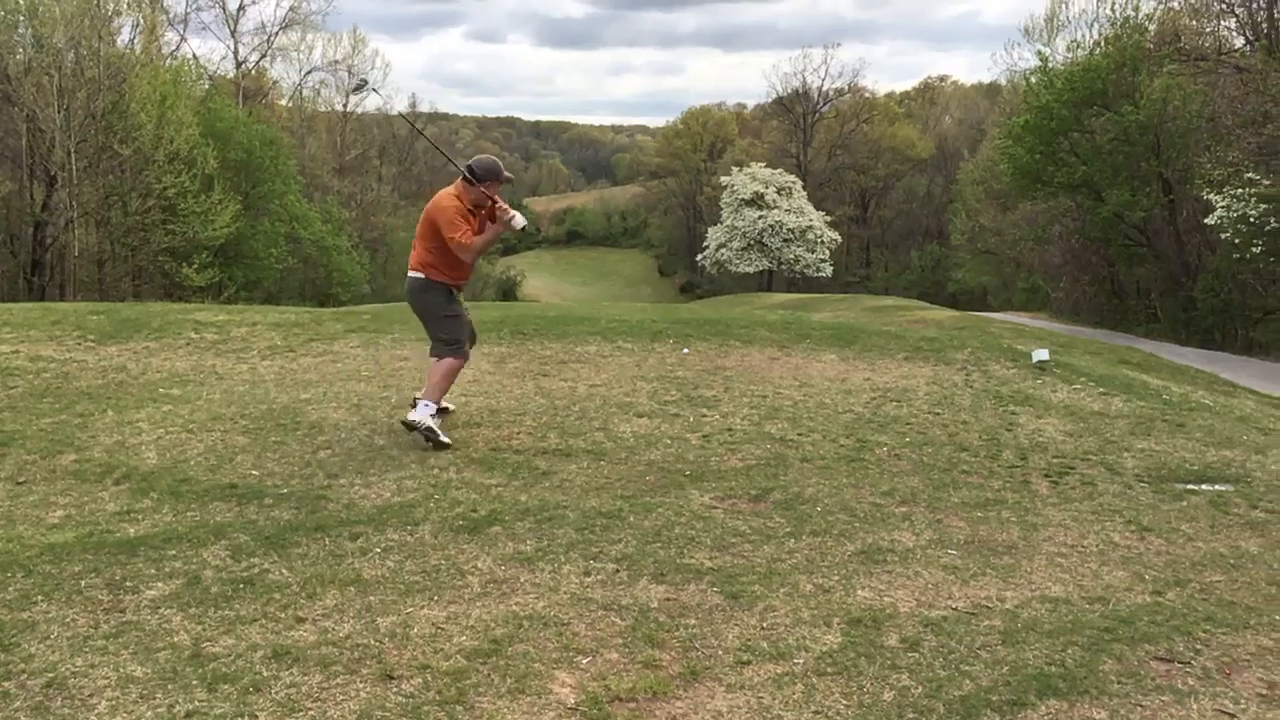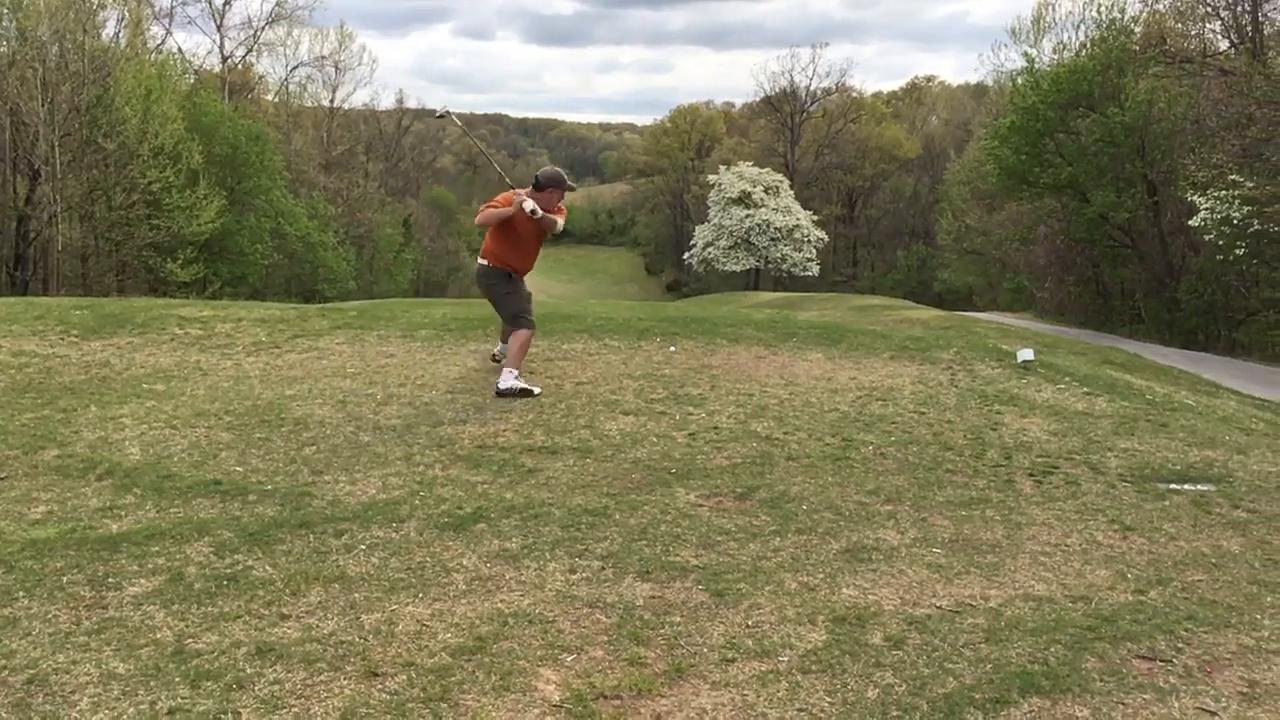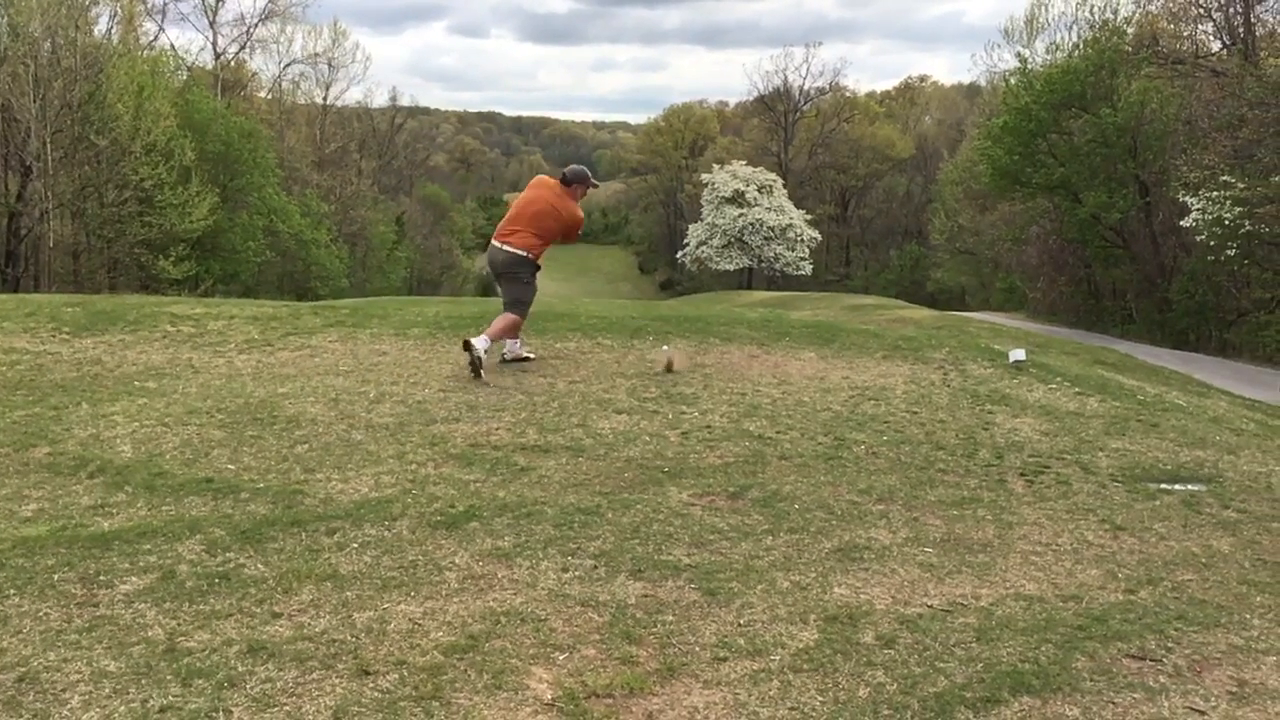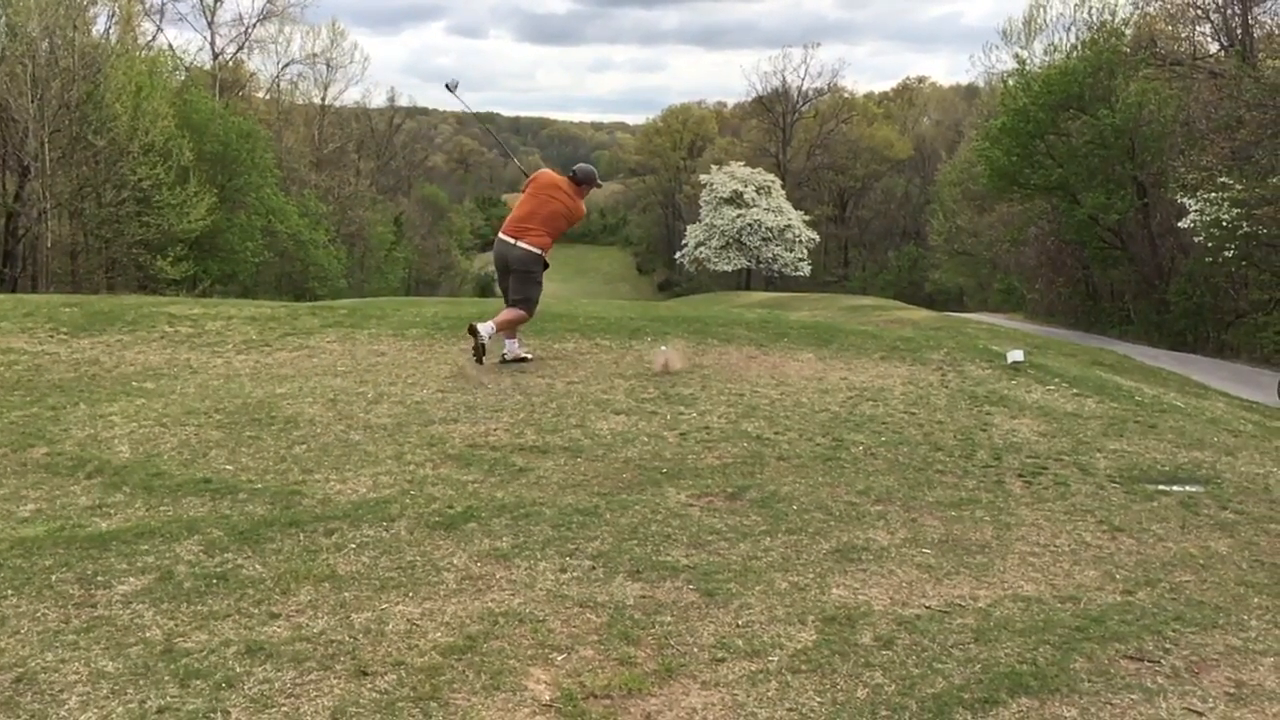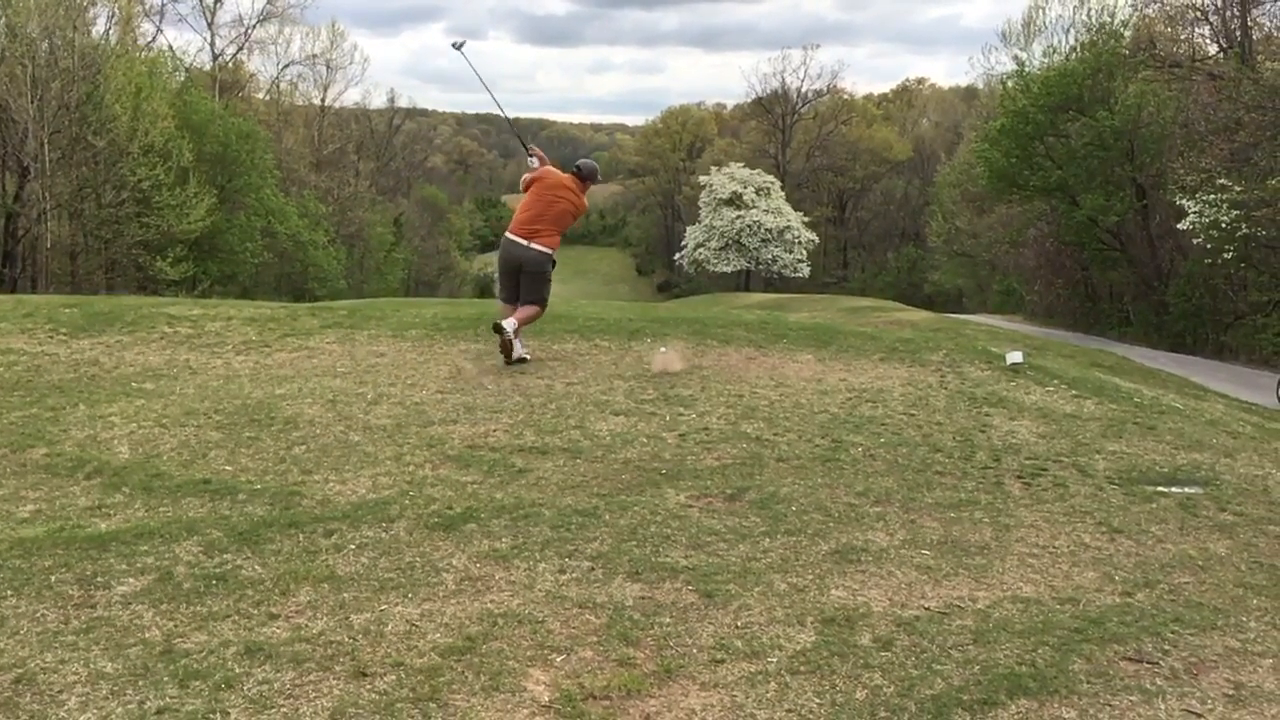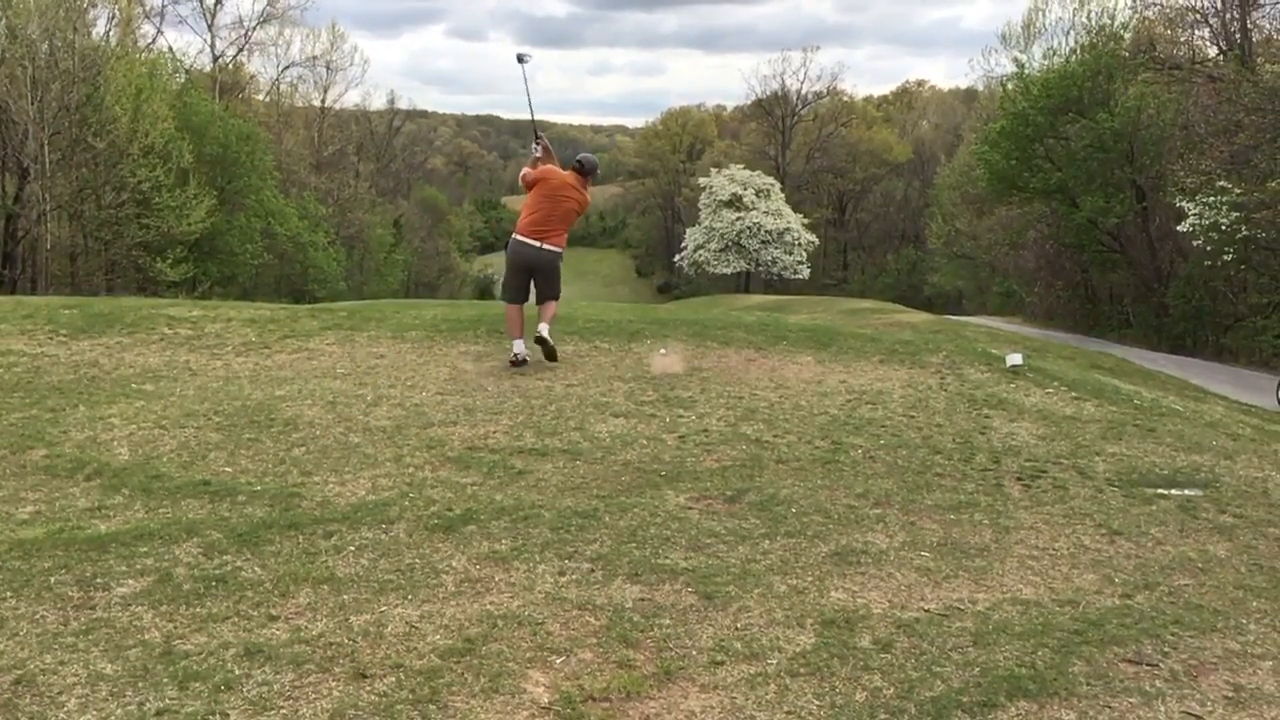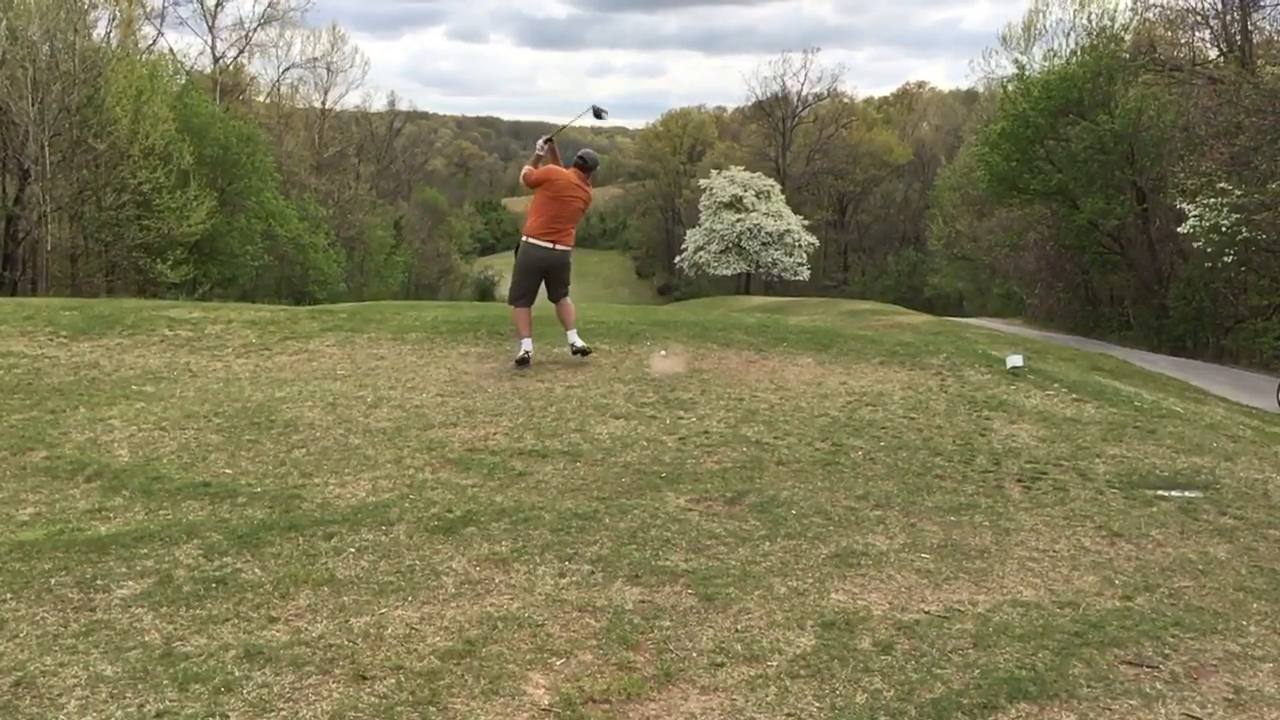
dt=0.5s
person 1, frame 1
left shoulder: (481, 201)
right shoulder: (448, 205)
left elbow: (509, 216)
right elbow: (469, 253)
left wrist: (510, 217)
right wrist: (498, 228)
left hip: (438, 287)
right hip: (431, 288)
left knee: (462, 339)
right knee: (455, 351)
left ankle: (428, 399)
right ankle: (423, 415)
person 1, frame 2
left shoulder: (556, 208)
right shoulder: (510, 200)
left elbow: (556, 224)
right elbow: (481, 220)
left wrist: (538, 214)
right wrist: (512, 210)
left hip: (509, 273)
right hip: (494, 272)
left knee: (521, 310)
right knee: (523, 324)
left ankle: (504, 351)
right ankle: (509, 380)
person 1, frame 3
left shoulder: (539, 182)
right shoulder: (574, 215)
right elbow: (567, 239)
left hip: (495, 250)
right hip: (518, 259)
left knee: (518, 299)
right knee: (515, 311)
left ankle: (513, 348)
right ankle: (480, 344)
person 1, frame 4
left shoulder: (545, 176)
right shoulder: (578, 210)
left elbow: (526, 189)
left hip: (503, 244)
right hip: (528, 255)
left knee: (513, 301)
right knee: (523, 309)
left ankle: (512, 349)
right ankle: (486, 328)
person 1, frame 5
left shoulder: (548, 174)
right shoulder: (581, 204)
left elbow: (525, 184)
left wrist: (539, 164)
right wrist: (543, 160)
left hip: (511, 243)
right hip: (538, 254)
left knee: (510, 299)
right knee: (535, 305)
left ankle: (514, 349)
right ankle: (509, 324)
person 1, frame 6
left shoulder: (548, 174)
right shoulder: (583, 199)
left elbow: (524, 178)
left wrist: (536, 155)
right wrist: (548, 151)
left hip: (520, 245)
right hip: (550, 253)
left knee: (514, 299)
right knee: (549, 298)
left ankle: (518, 349)
right ankle: (543, 330)
person 1, frame 7
left shoulder: (552, 173)
right shoulder: (586, 193)
left elbow: (525, 176)
left wrist: (539, 153)
right wrist: (553, 151)
left hip: (532, 248)
right hip: (561, 253)
left knee: (521, 300)
right knee: (561, 296)
left ankle: (525, 347)
right ankle: (574, 338)
